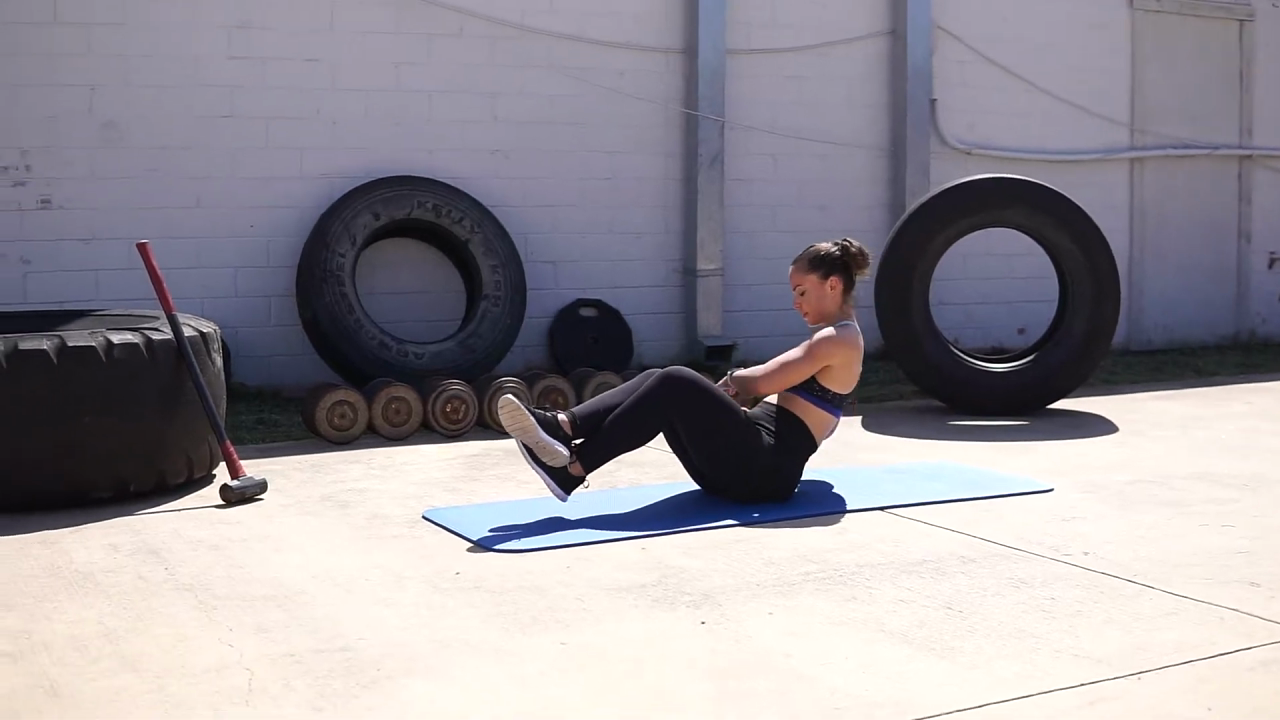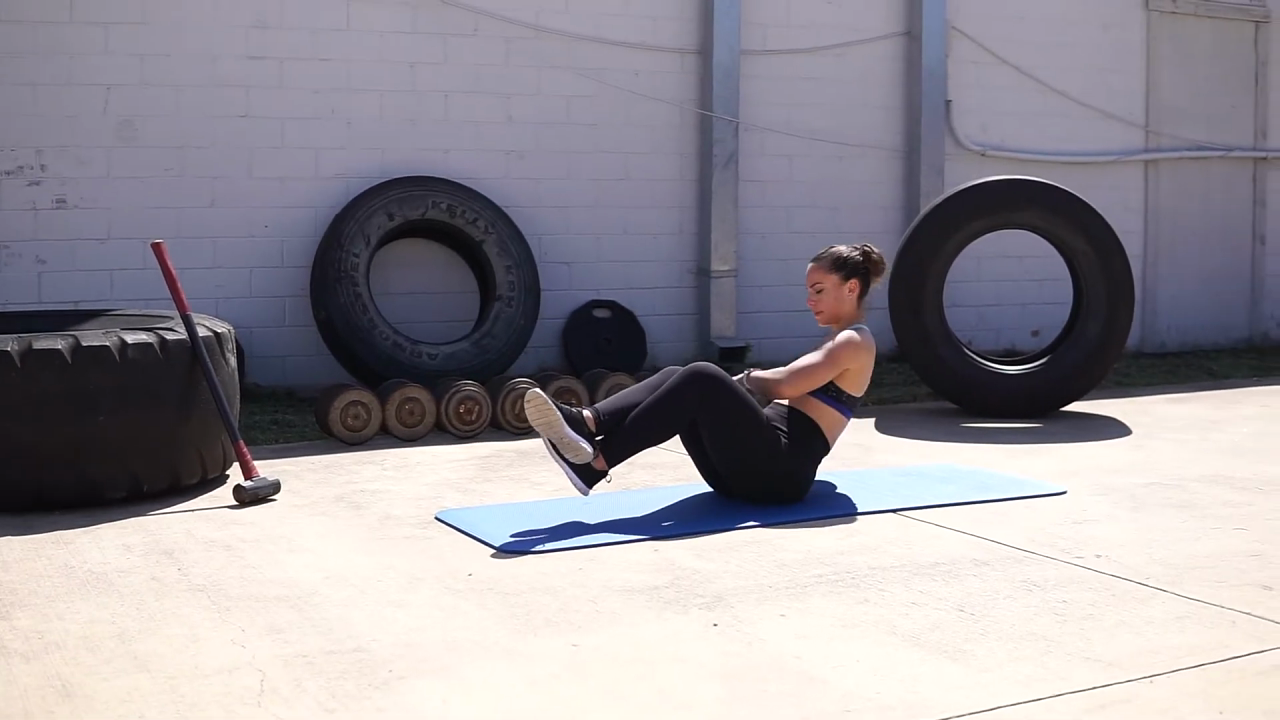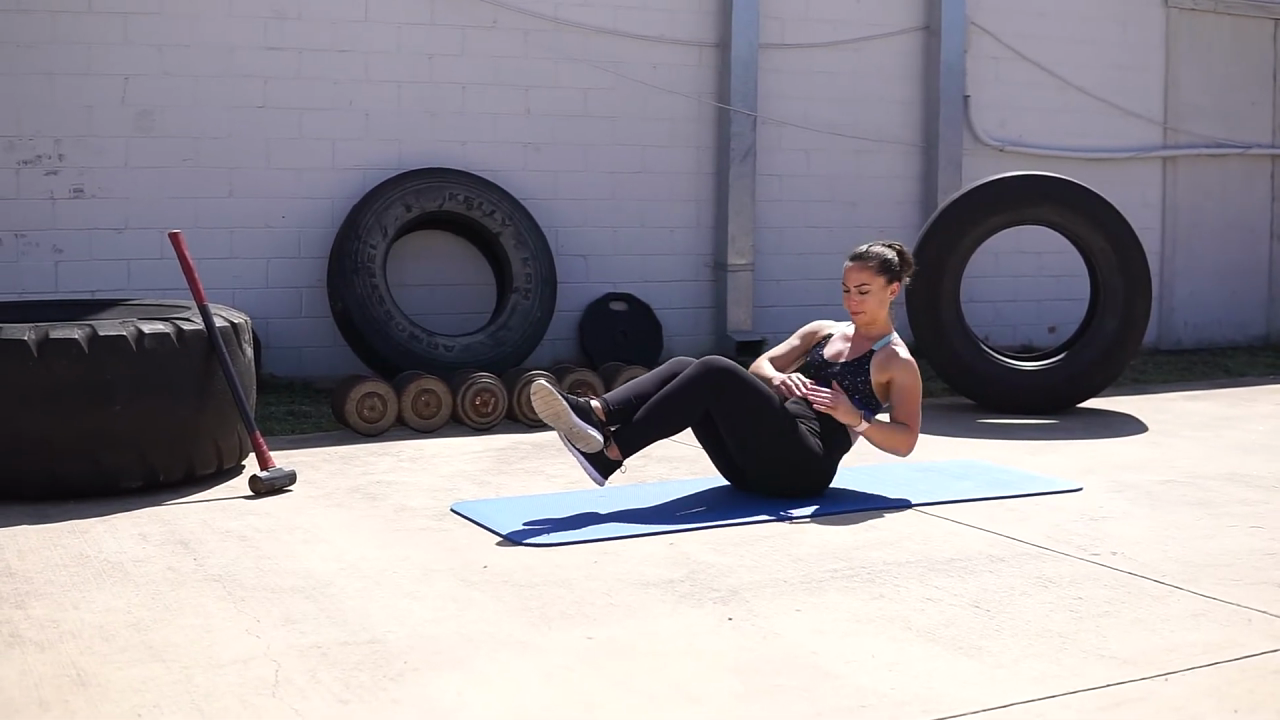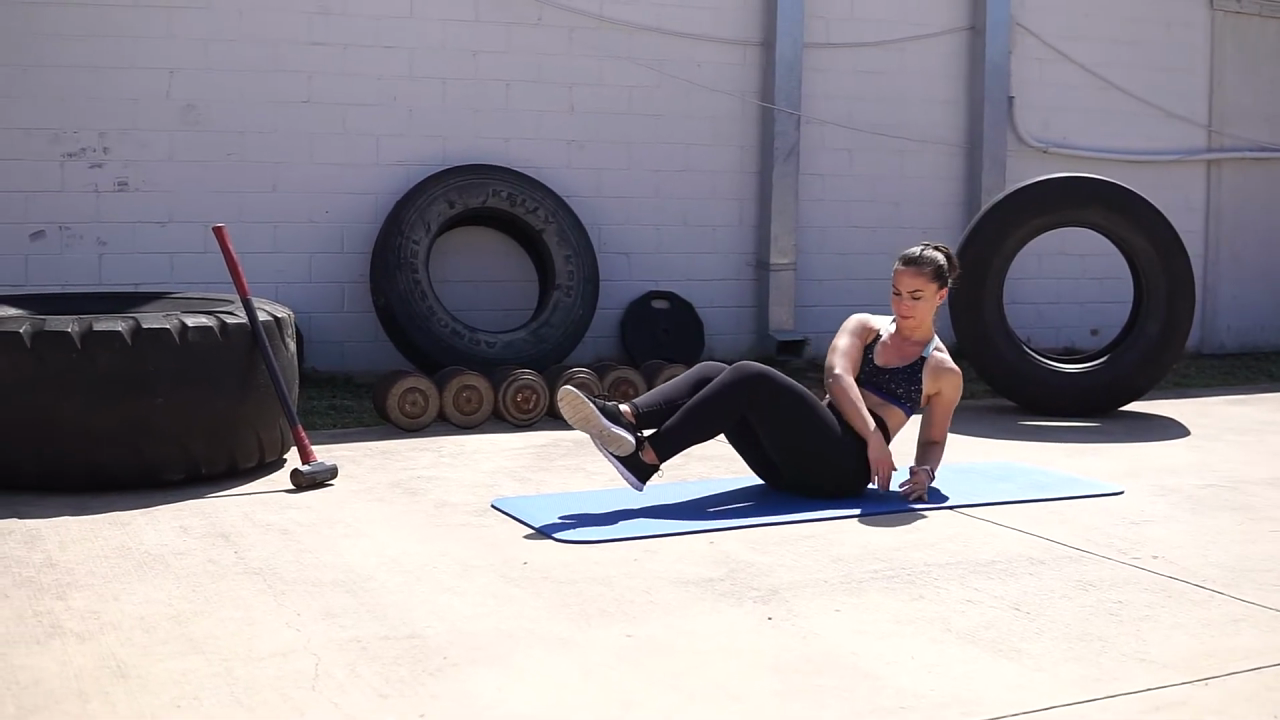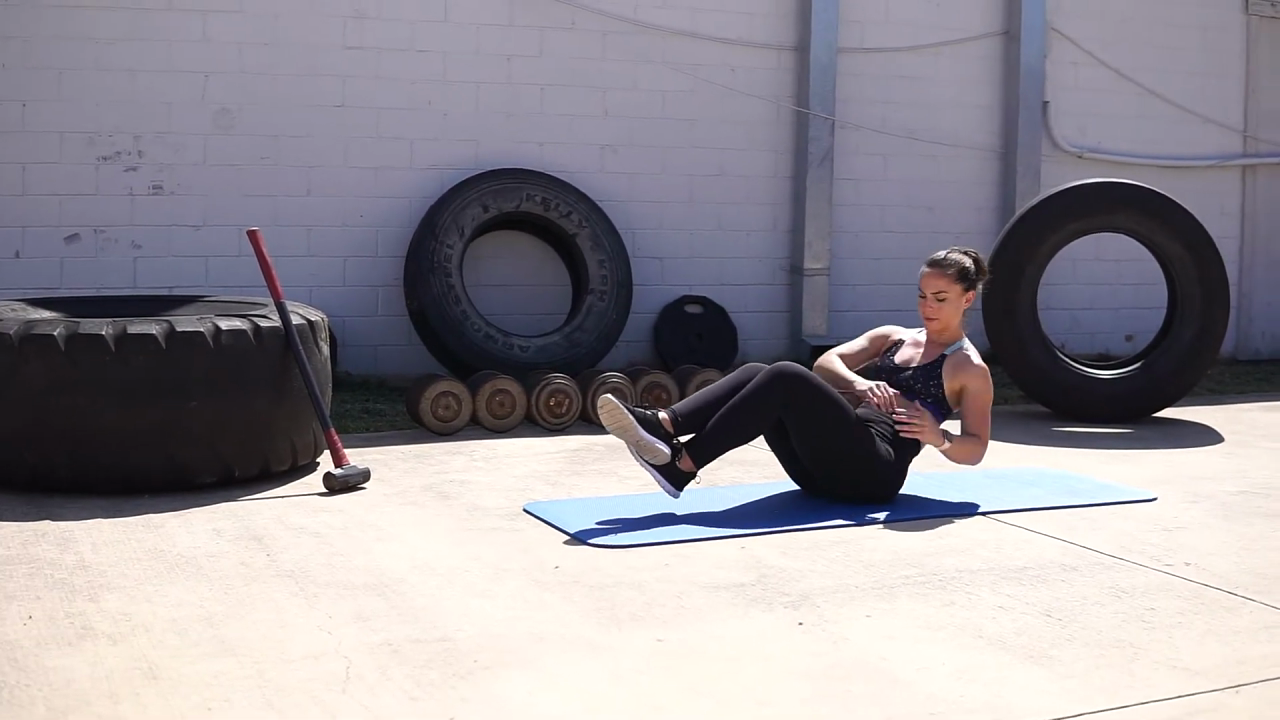
dt=1s
person 1, frame 1
left shoulder: (835, 341)
right shoulder: (839, 343)
left elbow: (760, 382)
left wrist: (736, 380)
left hip: (766, 471)
right hip: (738, 465)
left knee: (675, 382)
right knee: (654, 380)
left ankle: (573, 467)
right ankle: (560, 426)
person 1, frame 2
left shoulder: (854, 345)
right shoulder: (832, 346)
left elbow: (782, 385)
left wrist: (747, 380)
left hip: (780, 471)
right hip: (739, 468)
left knee: (701, 378)
right knee: (675, 378)
left ankle: (596, 462)
right ankle: (584, 423)
person 1, frame 3
left shoulder: (898, 363)
right shoulder: (825, 332)
left elbow: (904, 440)
right elbow: (761, 366)
left wrist: (855, 419)
right wrist: (780, 380)
left hip: (802, 465)
right hip: (756, 462)
left knee: (714, 371)
right knee: (683, 368)
left ankle: (611, 452)
right ankle: (593, 412)
person 1, frame 4
left shoulder: (944, 371)
right shoulder: (865, 327)
left elbow: (933, 442)
right elbow: (837, 377)
left wrist: (925, 471)
right wrist: (875, 439)
left hip: (842, 465)
right hip: (794, 463)
left knee: (748, 377)
right knee: (712, 373)
left ankle: (646, 456)
right ankle: (622, 416)
person 1, frame 5
left shoulder: (969, 367)
right shoulder: (895, 337)
left elbow: (975, 448)
right elbow: (826, 364)
left wrist: (937, 437)
right wrist: (857, 383)
left hip: (873, 470)
right hip: (826, 469)
left knee: (785, 377)
right knee: (754, 374)
left ankle: (682, 464)
right ankle: (660, 424)
